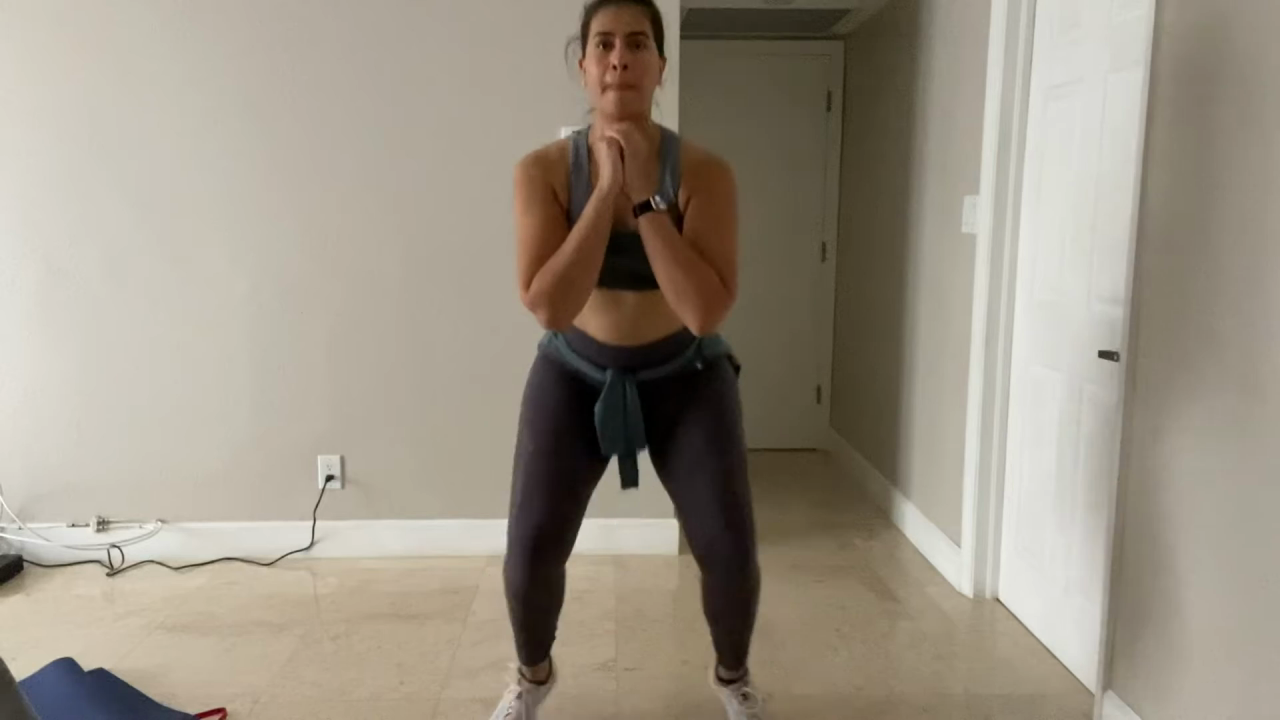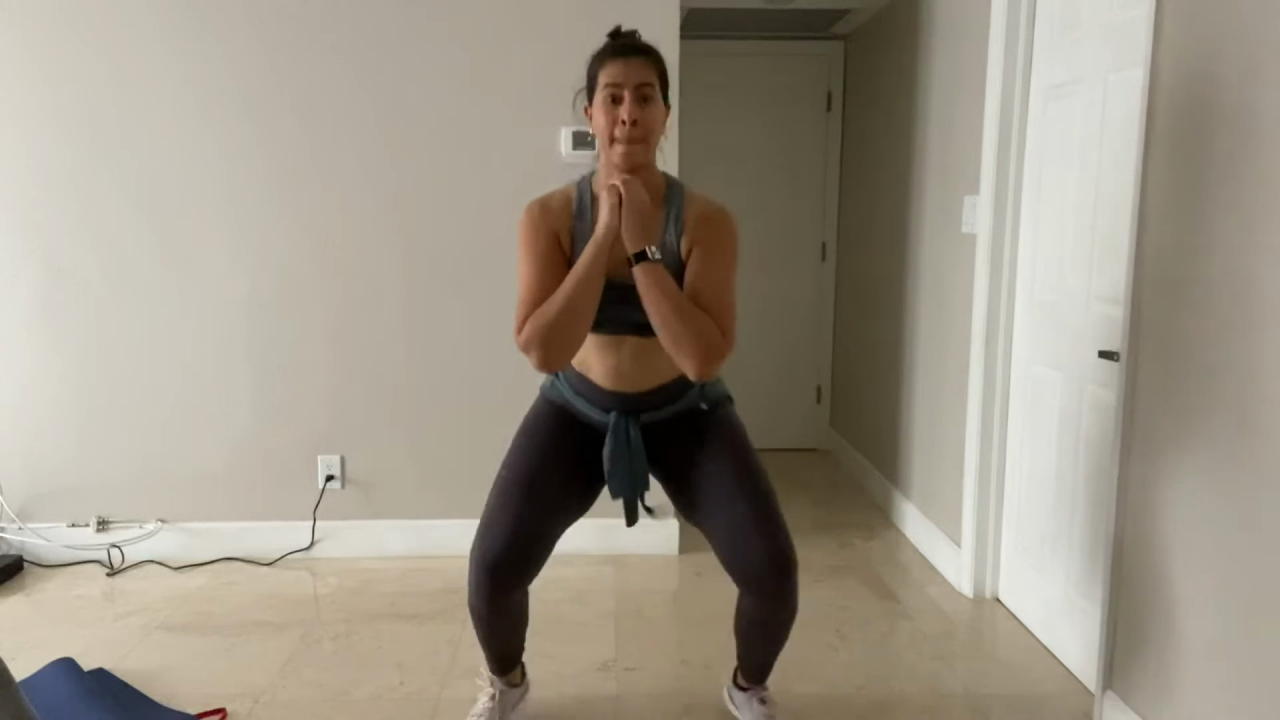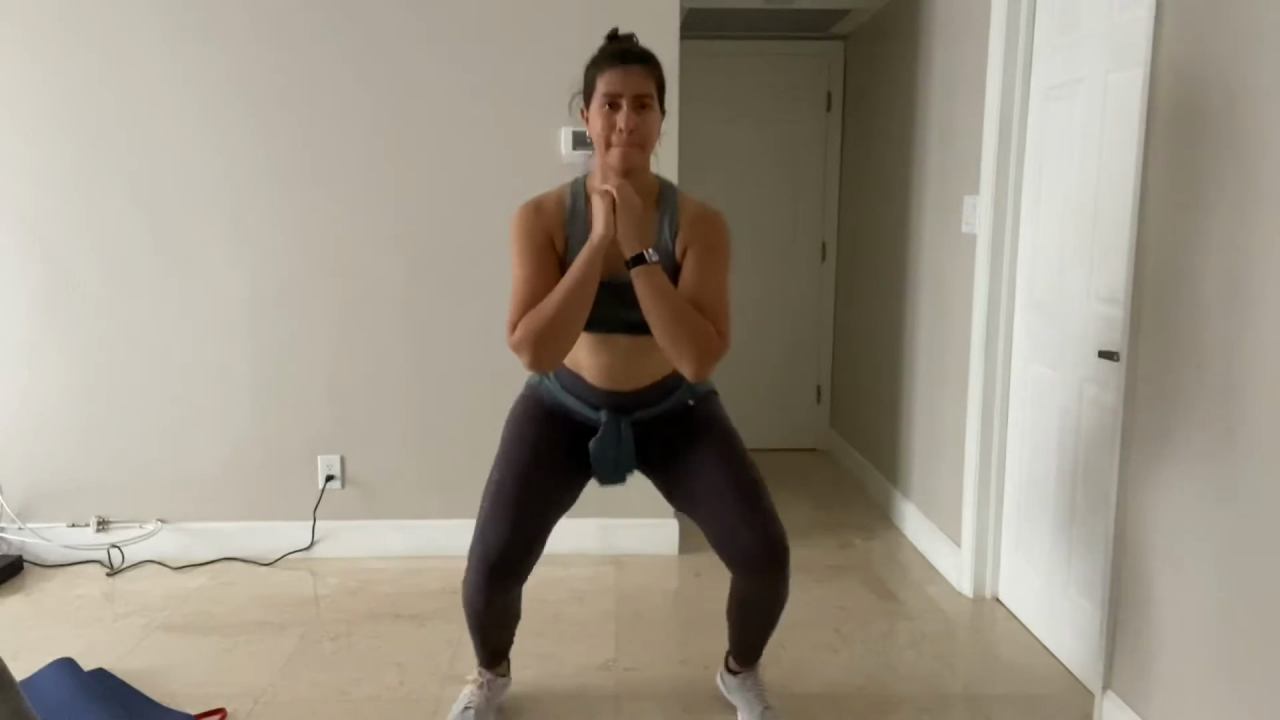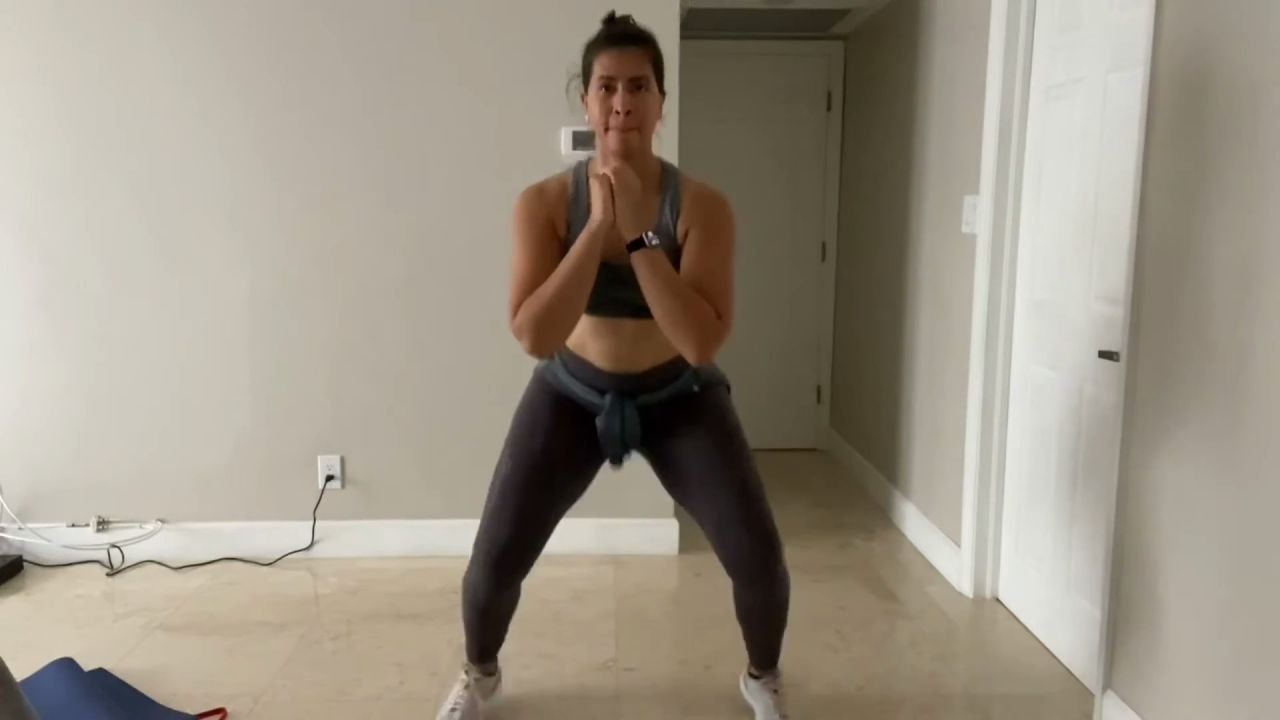
dt=0.7s
person 1, frame 1
left shoulder: (704, 172)
right shoulder: (543, 170)
left elbow: (707, 312)
right elbow: (548, 310)
left wrist: (646, 201)
right wrist: (606, 193)
left hip: (683, 377)
right hip: (575, 375)
left knee: (729, 548)
right knee: (532, 547)
person 1, frame 2
left shoulder: (706, 219)
right shoulder: (548, 215)
left elbow: (704, 357)
right elbow: (540, 350)
left wrist: (642, 246)
right wrist: (603, 237)
left hip: (685, 416)
right hip: (577, 412)
left knee: (771, 570)
right knee: (494, 565)
person 1, frame 3
left shoulder: (699, 223)
right shoulder: (542, 216)
left elbow: (701, 359)
right elbow: (533, 351)
left wrist: (639, 250)
right wrist: (599, 243)
left hip: (671, 411)
right hip: (564, 408)
left knee: (764, 552)
right knee: (492, 563)
person 1, frame 4
left shoulder: (702, 204)
right shoulder: (545, 202)
left elbow: (703, 342)
right elbow: (534, 338)
left wrist: (639, 234)
right wrist: (598, 228)
left hip: (678, 399)
right hip: (572, 395)
left knee: (757, 556)
right knee: (496, 559)
